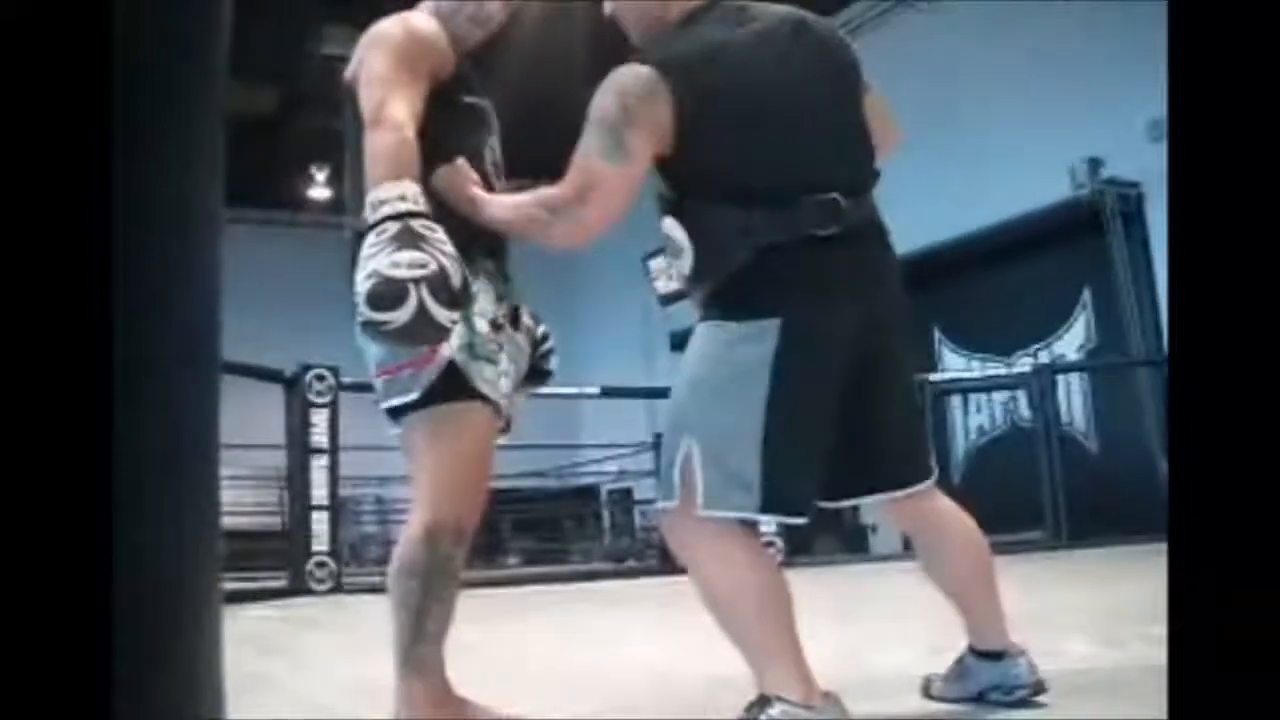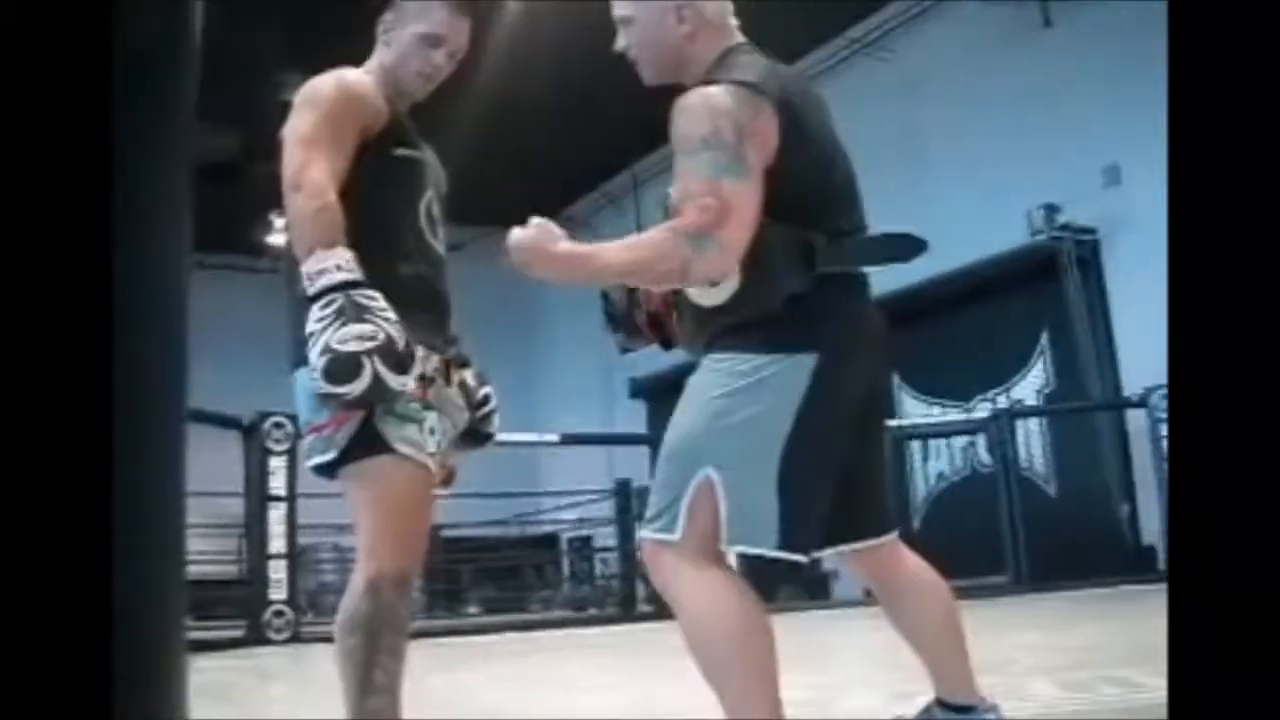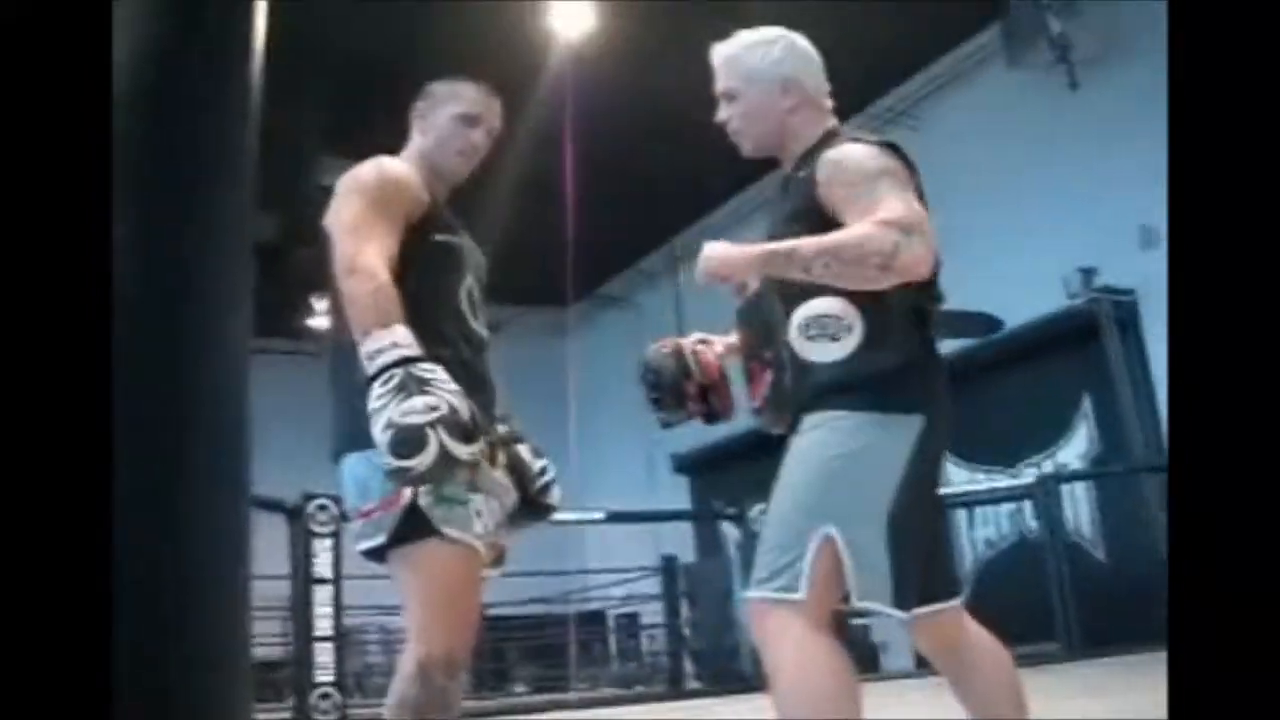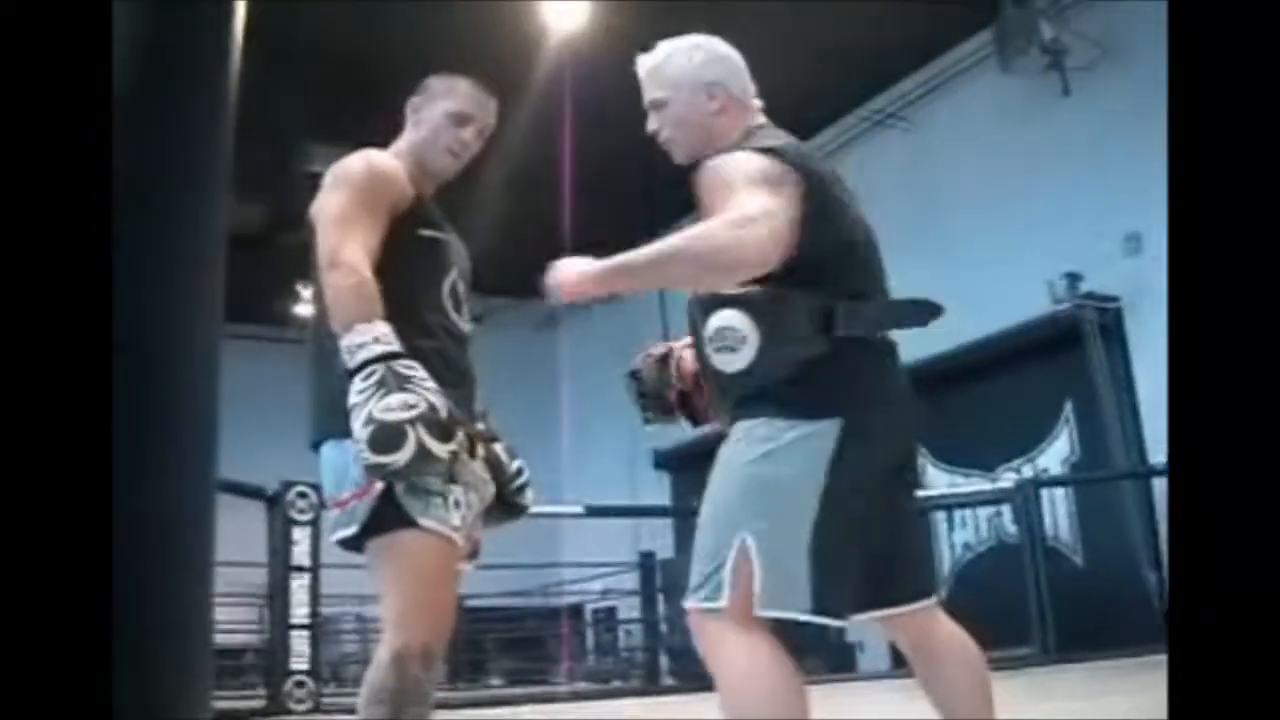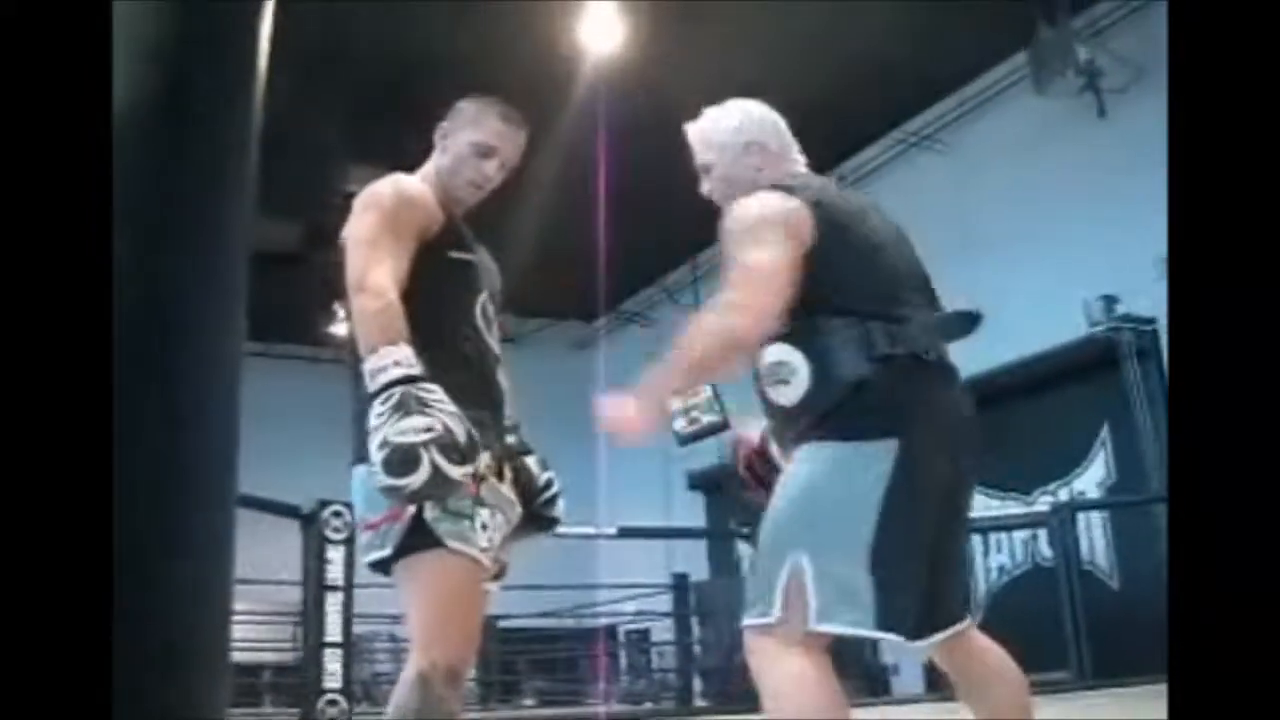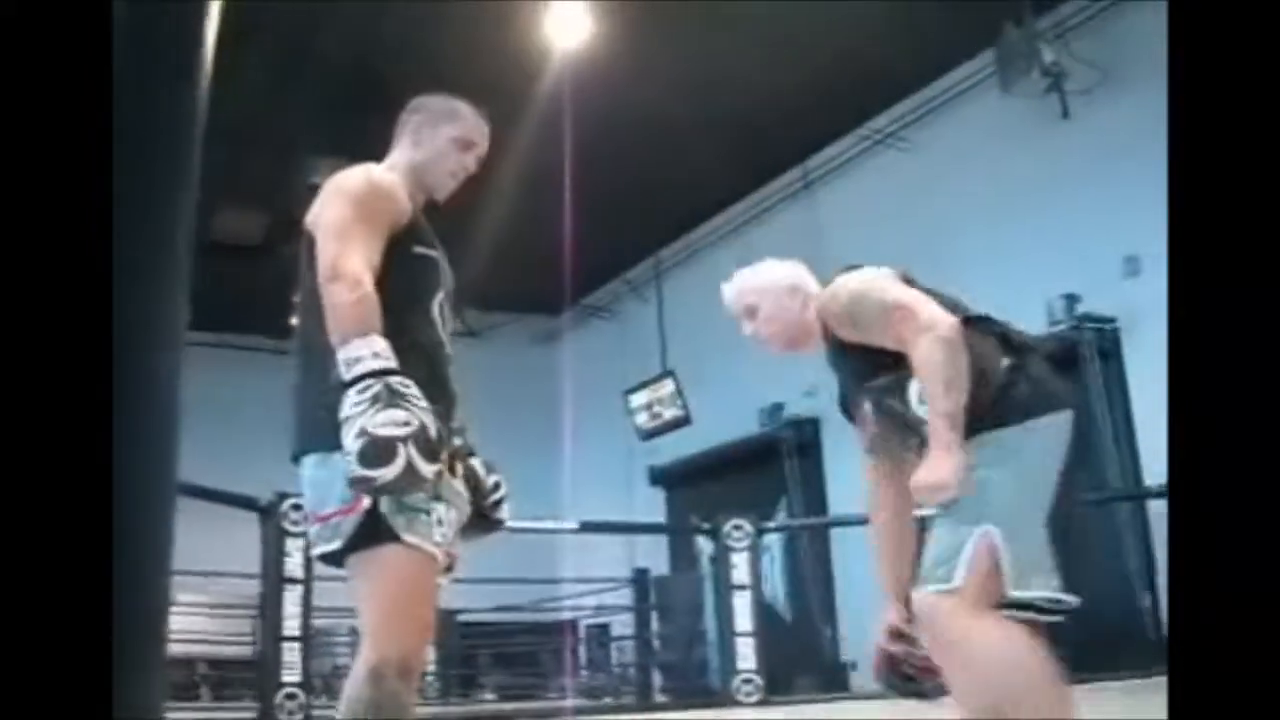
dt=0.5s
person 1, frame 1
left shoulder: (458, 75)
right elbow: (388, 126)
left wrist: (504, 308)
right wrist: (400, 224)
left hip: (466, 291)
right hip: (424, 288)
left knee: (453, 504)
right knee: (449, 501)
person 1, frame 2
left shoulder: (409, 143)
right shoulder: (343, 93)
right elbow: (307, 188)
left wrist: (452, 364)
right wrist: (336, 298)
left hip: (410, 355)
right hip: (361, 346)
left knee: (398, 561)
right knee: (388, 561)
person 1, frame 3
left shoulder: (448, 230)
right shoulder: (382, 182)
right elbow: (362, 274)
left wrist: (502, 440)
right wrist: (400, 374)
left hip: (456, 440)
right hip: (407, 432)
left knee: (448, 644)
right knee: (440, 643)
person 1, frame 4
left shoulder: (434, 223)
right shoulder: (370, 173)
right elbow: (343, 268)
left wrist: (480, 439)
right wrist: (382, 373)
left hip: (437, 434)
right hip: (389, 426)
left knee: (423, 636)
right knee: (416, 634)
person 1, frame 5
left shoulder: (468, 249)
right shoulder: (398, 199)
right elbow: (371, 293)
left wrist: (513, 449)
right wrist: (402, 397)
left hip: (469, 455)
right hip: (424, 447)
left knee: (450, 656)
right knee: (441, 654)
person 1, frame 6
left shoulder: (418, 234)
right shoulder: (367, 188)
right elbow: (344, 282)
left wrist: (458, 454)
right wrist: (375, 389)
left hip: (410, 449)
right hip: (370, 441)
left knee: (403, 650)
right knee: (394, 648)
person 2, frame 1
left shoulder: (645, 86)
left elbow: (572, 219)
right elbow: (879, 141)
left wrist: (476, 198)
left hip: (768, 306)
right hip: (867, 283)
left knee: (696, 518)
right knee: (908, 490)
right ankle: (997, 659)
person 2, frame 2
left shoulder: (714, 105)
right shoulder: (776, 87)
left elbow: (709, 242)
left wrist: (566, 259)
right wrist: (677, 284)
left hip: (777, 348)
right hip: (838, 336)
left knee: (679, 546)
right knee: (870, 542)
person 2, frame 3
left shoulder: (849, 163)
right shoulder: (805, 182)
left elbow: (905, 249)
left wrist: (754, 257)
right wrist: (736, 346)
left hip: (869, 411)
right hip: (849, 413)
left knee: (783, 609)
right knee: (935, 617)
person 2, frame 4
left shoulder: (739, 169)
right shoulder: (783, 166)
left elbow: (743, 245)
left wrist: (601, 274)
right wrist: (709, 351)
left hip: (807, 413)
right hip: (856, 406)
left knee: (722, 617)
right knee: (907, 608)
person 2, frame 5
left shoulder: (763, 212)
right shoulder: (858, 216)
left elbow: (744, 319)
left wrist: (646, 399)
right wrist: (787, 428)
left hip: (862, 435)
right hip: (929, 424)
left knee: (780, 636)
right knee: (944, 633)
person 2, frame 6
left shoulder: (847, 297)
right shoulder: (858, 383)
left elbow: (937, 330)
right elbow: (890, 493)
left wrist: (944, 449)
right wrist: (896, 600)
left hip: (1017, 427)
right hip: (990, 441)
left knee: (952, 610)
right knee: (937, 619)
